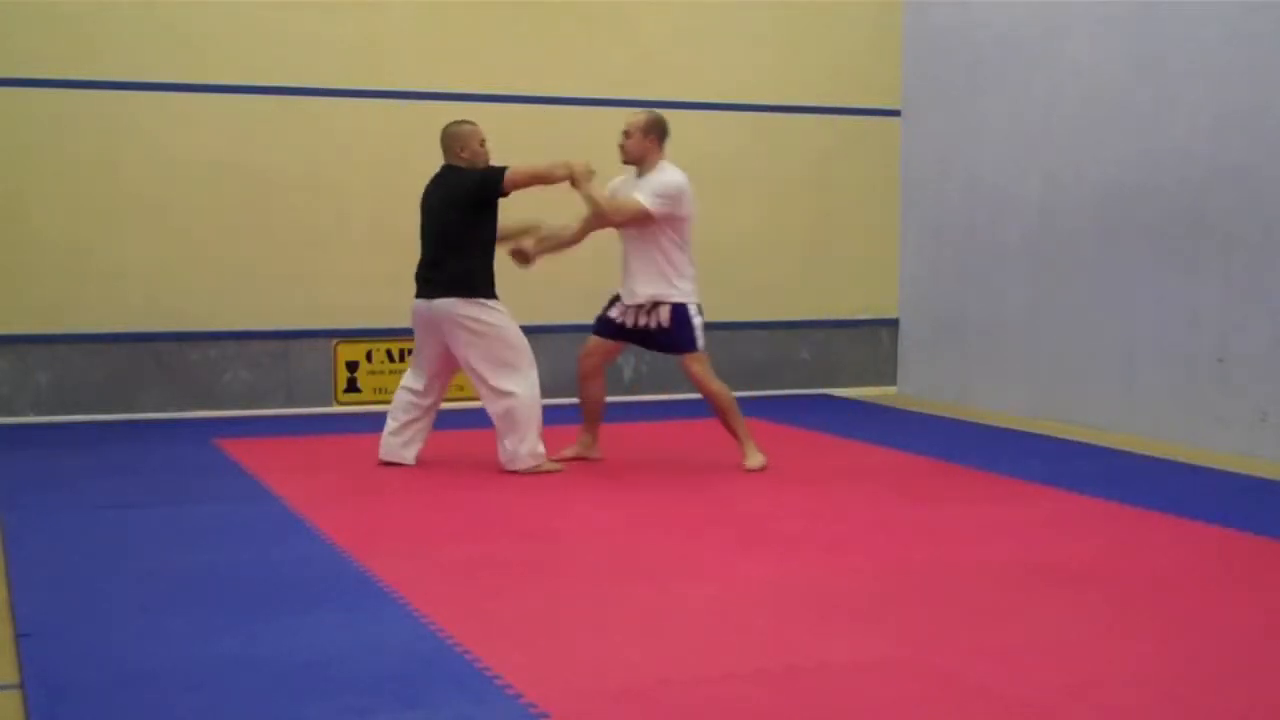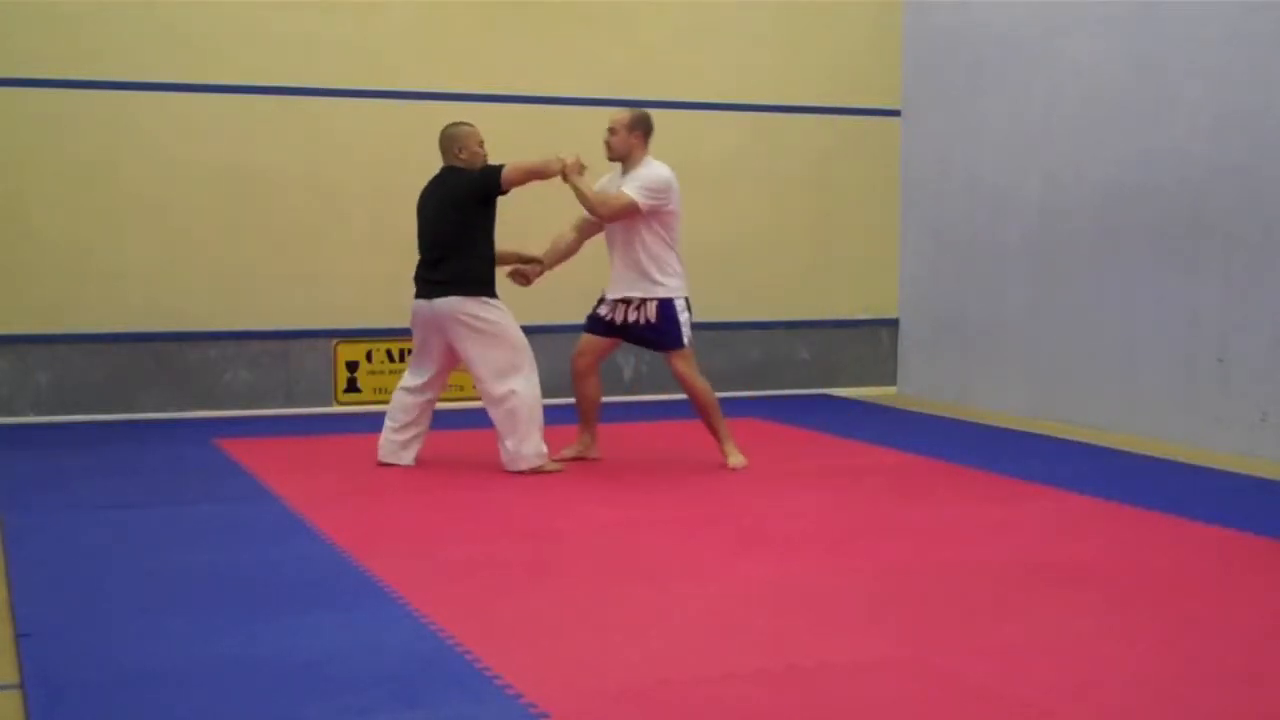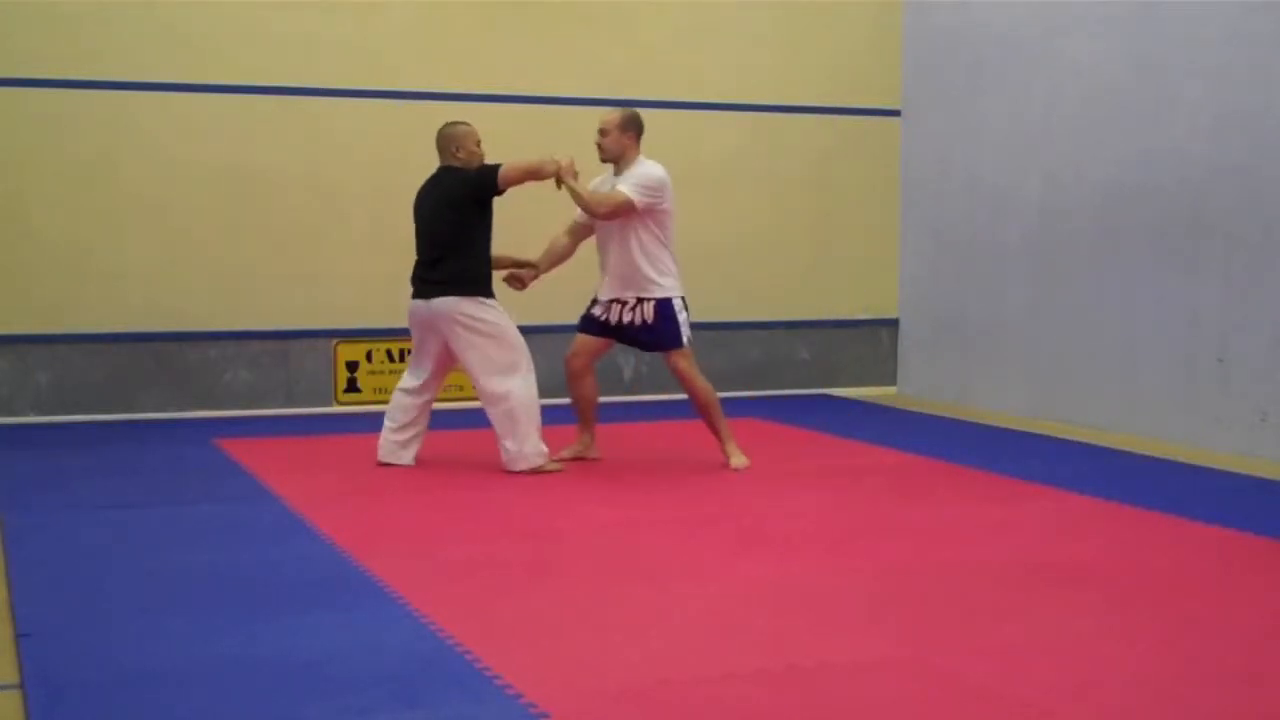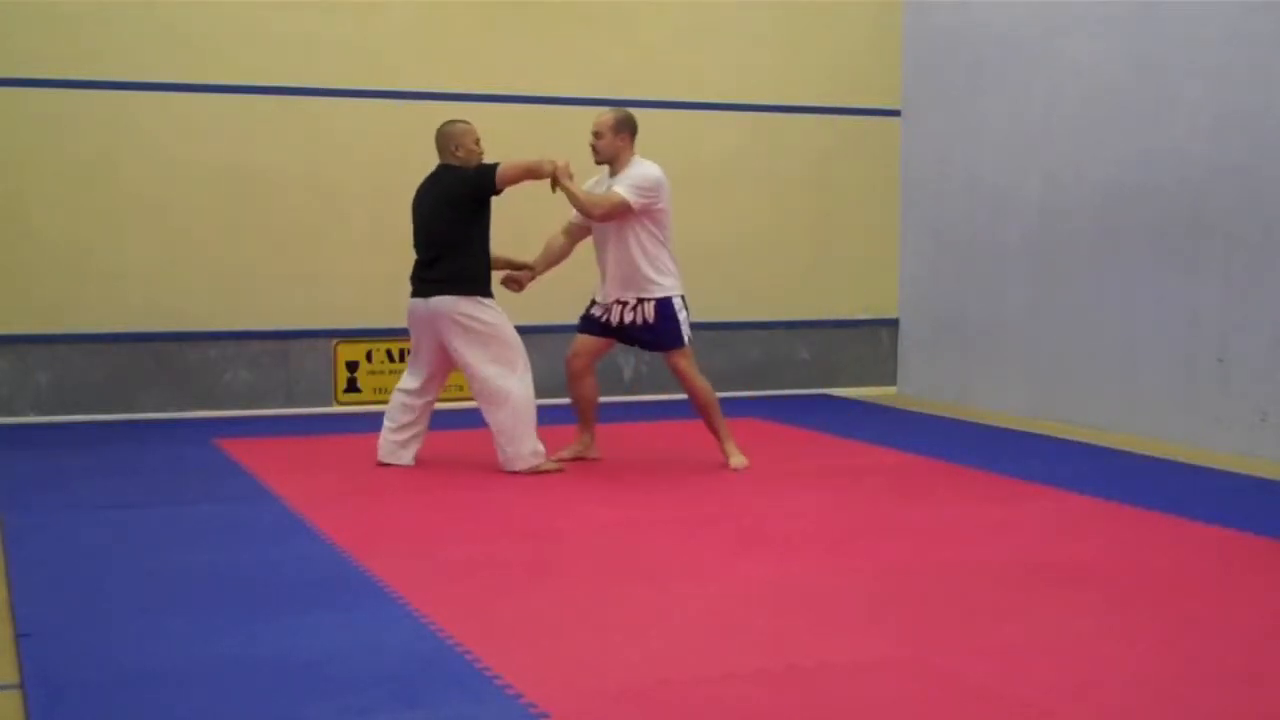
dt=0.1s
person 1, frame 1
left shoulder: (672, 183)
right shoulder: (626, 183)
left elbow: (620, 217)
right elbow: (582, 227)
left wrist: (584, 186)
right wrist: (539, 247)
left hip: (674, 300)
right hip: (633, 297)
left knee: (701, 375)
right knee: (589, 361)
left ankle: (748, 446)
right ankle: (588, 442)
person 1, frame 2
left shoulder: (658, 177)
right shoulder: (610, 182)
left elbow: (607, 211)
right elbow: (578, 232)
left wrist: (575, 179)
right wrist: (538, 266)
left hip: (661, 295)
right hip: (621, 294)
left knee: (685, 372)
right knee: (582, 360)
left ankle: (728, 446)
right ankle: (587, 442)
person 1, frame 3
left shoulder: (651, 176)
right shoulder: (602, 184)
left elbow: (603, 209)
right elbow: (571, 236)
left wrist: (568, 182)
right wrist: (533, 271)
left hip: (657, 295)
right hip: (614, 295)
left knee: (685, 371)
right knee: (577, 361)
left ankle: (729, 446)
right ankle: (586, 442)
person 1, frame 4
left shoulder: (647, 176)
right shoulder: (597, 185)
left elbow: (599, 211)
right elbow: (567, 237)
left wrist: (565, 183)
right wrist: (530, 272)
left hip: (657, 295)
right hip: (613, 296)
left knee: (686, 371)
right knee: (577, 361)
left ankle: (729, 446)
right ankle: (586, 442)
person 2, frame 1
left shoulder: (438, 188)
right shoulder: (473, 182)
right elbow: (535, 175)
left wrist: (520, 230)
right wrist: (570, 171)
left hip: (428, 301)
right hip: (466, 303)
left knee: (423, 378)
right knee: (513, 373)
left ankle: (396, 448)
right ankle: (526, 456)
person 2, frame 2
left shoulder: (433, 191)
right shoulder: (473, 182)
right elbow: (534, 170)
left wrist: (513, 257)
right wrist: (562, 165)
left hip: (428, 301)
right hip: (467, 302)
left knee: (422, 377)
right knee: (514, 370)
left ankle: (394, 450)
right ankle: (527, 456)
person 2, frame 3
left shoulder: (429, 191)
right shoulder: (469, 182)
right elbow: (530, 170)
left wrist: (509, 262)
right wrist: (559, 168)
left hip: (425, 302)
right hip: (464, 302)
left knee: (420, 378)
right knee: (511, 370)
left ankle: (394, 449)
right ankle: (526, 456)
person 2, frame 4
left shoulder: (429, 190)
right shoulder: (467, 181)
right elbow: (528, 168)
left wrist: (504, 263)
right wrist: (553, 170)
left hip: (424, 301)
right hip: (462, 302)
left knee: (420, 378)
right knee: (508, 370)
left ankle: (394, 450)
right ankle: (524, 456)
